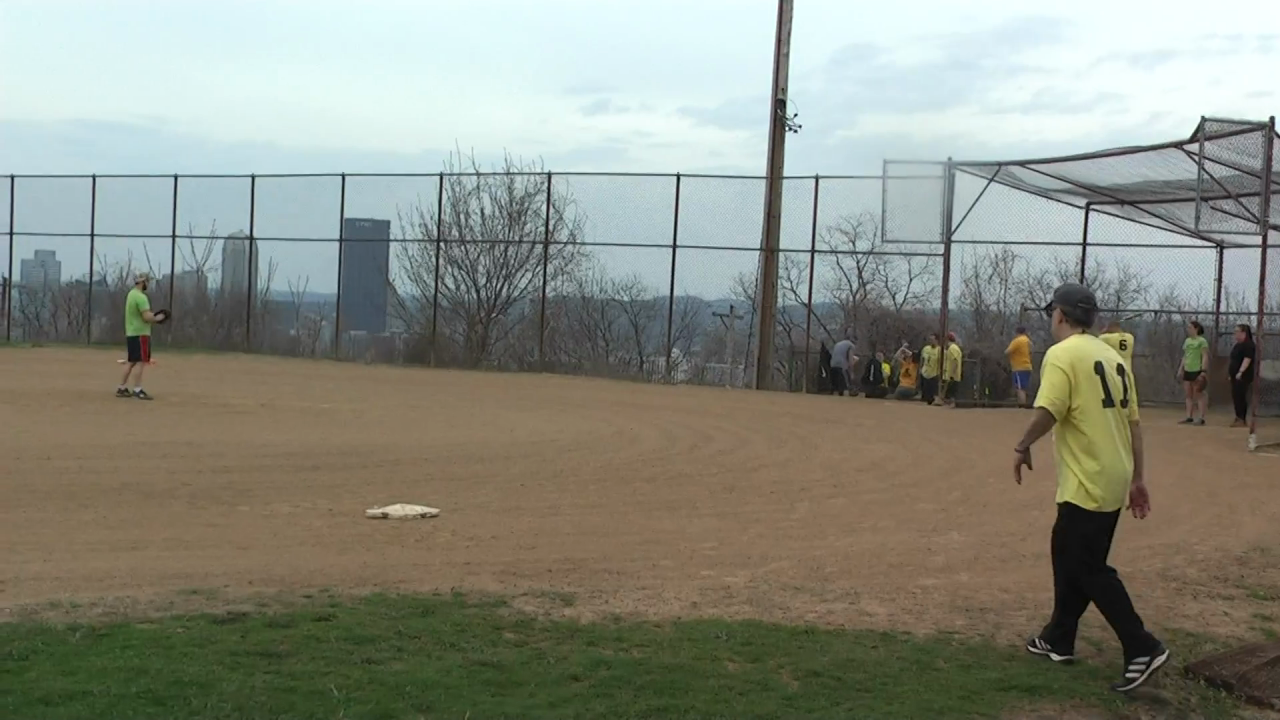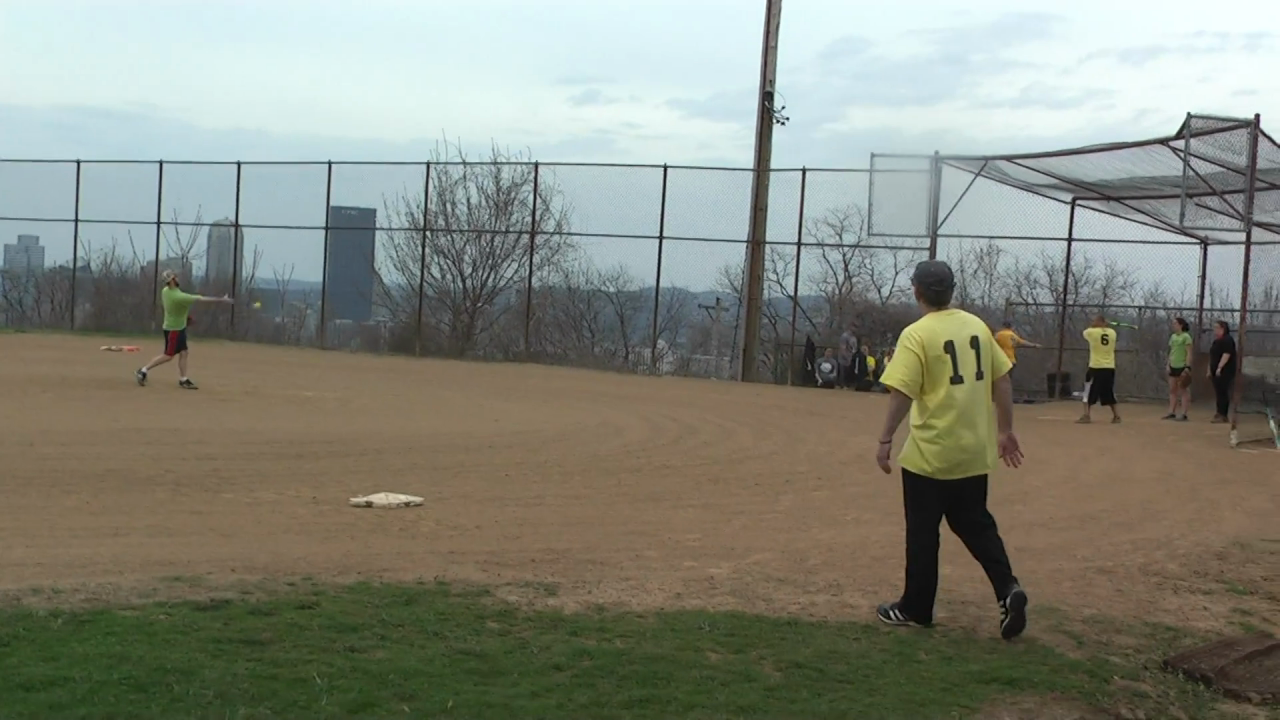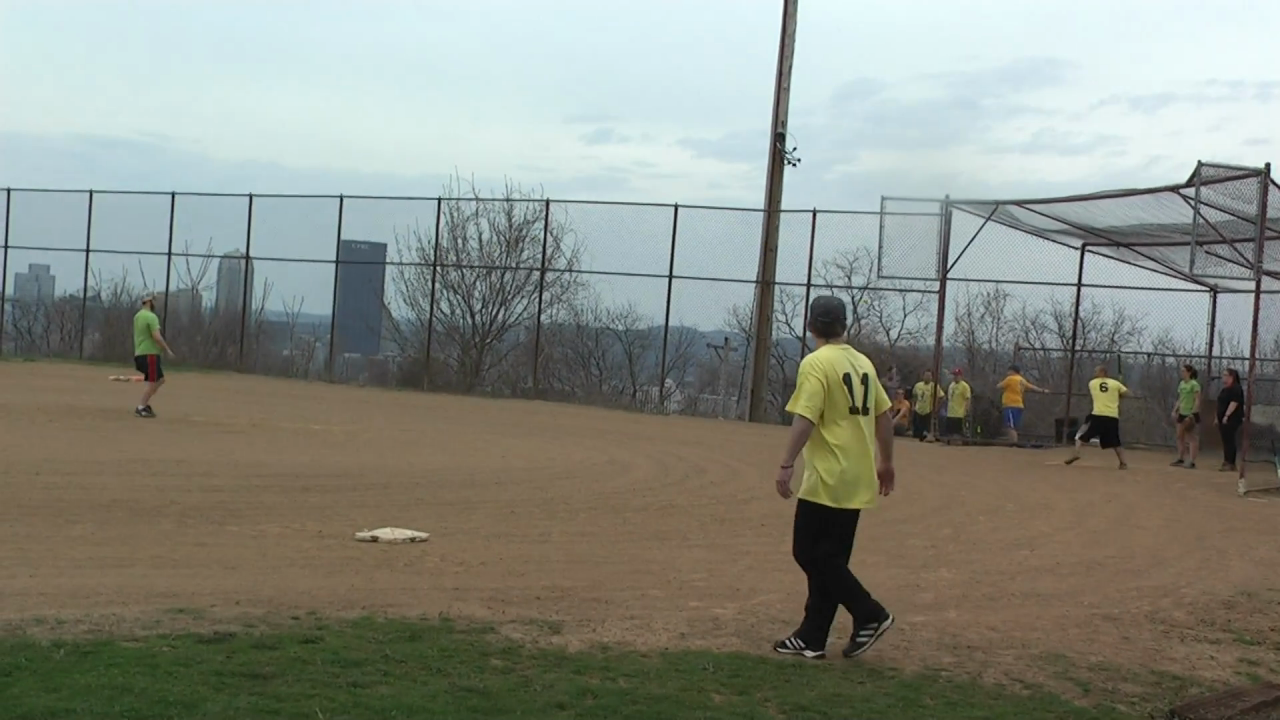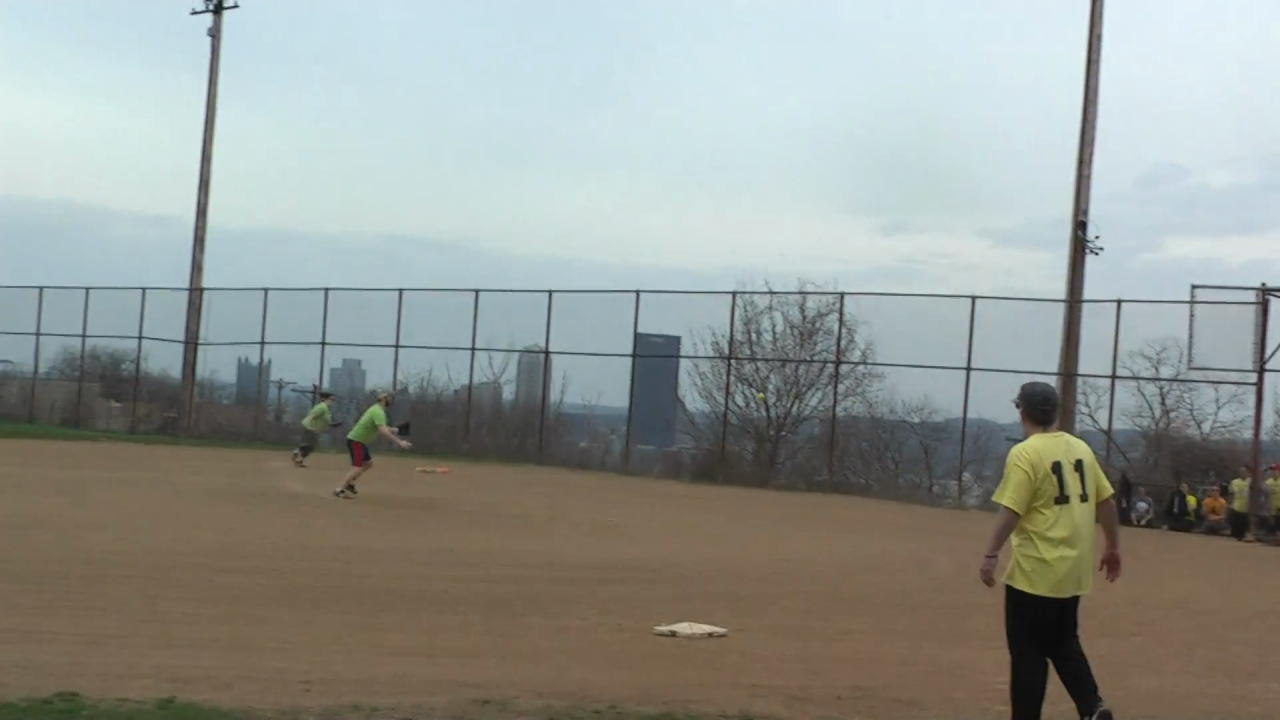
dt=1s
person 1, frame 1
left shoulder: (1062, 353)
right shoulder: (1112, 354)
left elbow: (1048, 412)
right elbow: (1131, 420)
left wrist: (1022, 447)
right wrist: (1137, 478)
left hip: (1086, 481)
right hip: (1116, 479)
left knee: (1087, 568)
right knee: (1070, 555)
left ankle: (1141, 647)
right ankle: (1058, 639)
person 1, frame 2
left shoulder: (917, 334)
right shoulder: (977, 326)
left elbow: (902, 392)
right elbow: (1001, 382)
left wrist: (885, 439)
right wrist: (1005, 430)
left hip: (931, 453)
right hip: (975, 452)
left knee: (922, 533)
right knee: (978, 527)
left ankle: (916, 609)
right ankle: (1008, 589)
person 1, frame 3
left shoulder: (815, 363)
right shoulder: (862, 361)
left elbow: (805, 419)
right elbow: (883, 415)
left wrist: (785, 465)
right wrist: (886, 461)
left hip: (829, 480)
right hip: (857, 479)
left knee: (813, 554)
right knee: (828, 555)
left ankle: (870, 615)
right ankle: (812, 638)
person 1, frame 4
left shoulder: (1024, 453)
right shoulder: (1081, 449)
left elbow: (1011, 511)
right elbow: (1107, 502)
left wrist: (990, 555)
right wrist: (1113, 548)
left hip: (1037, 571)
right hip: (1074, 570)
left knee: (1028, 656)
right knee: (1065, 648)
